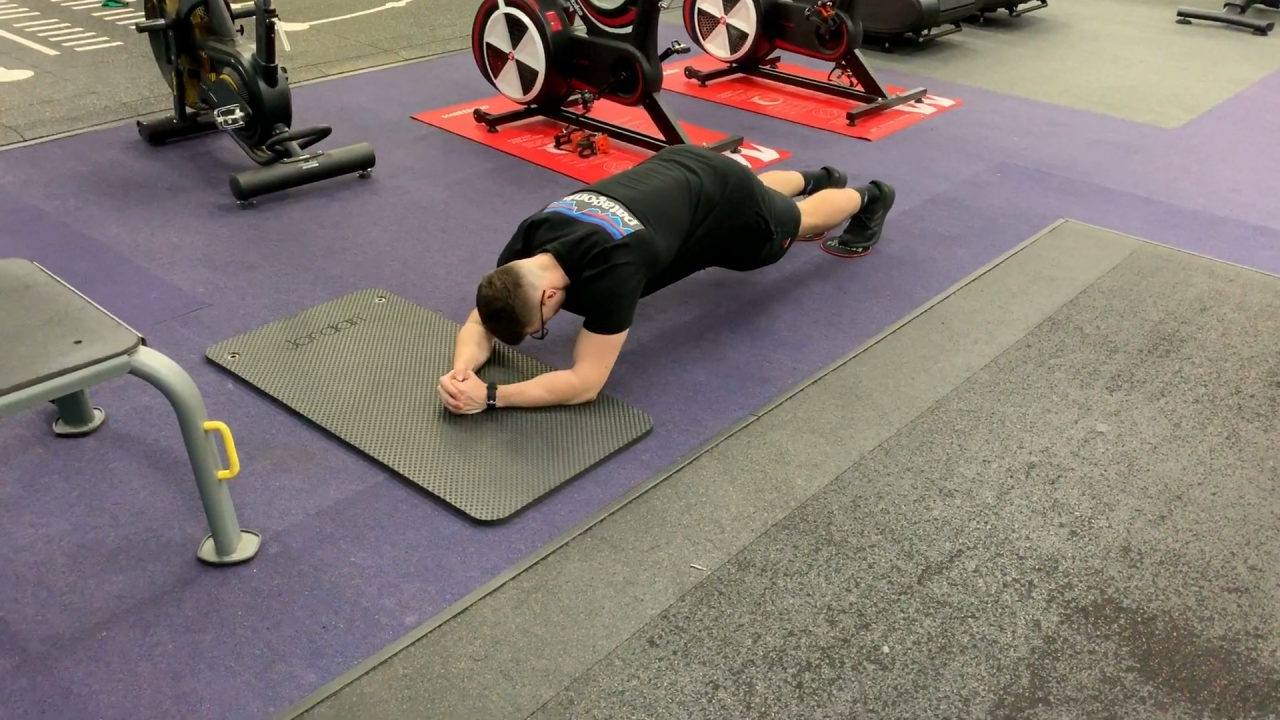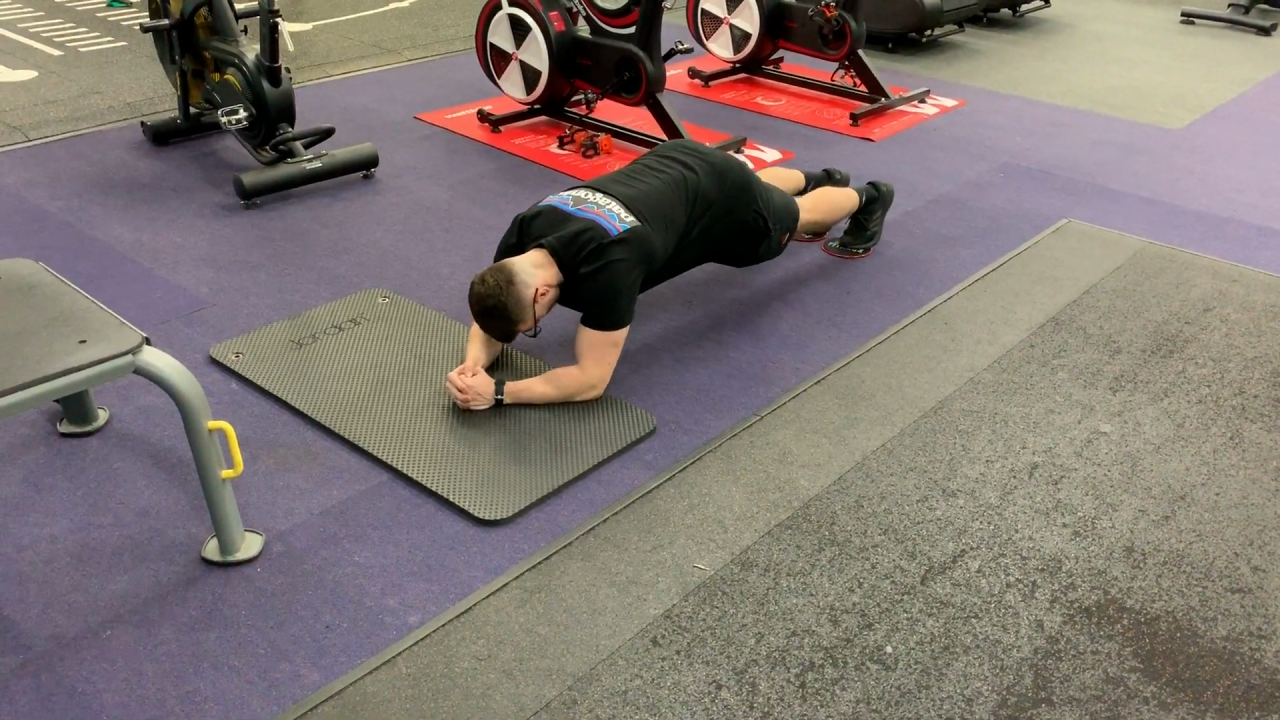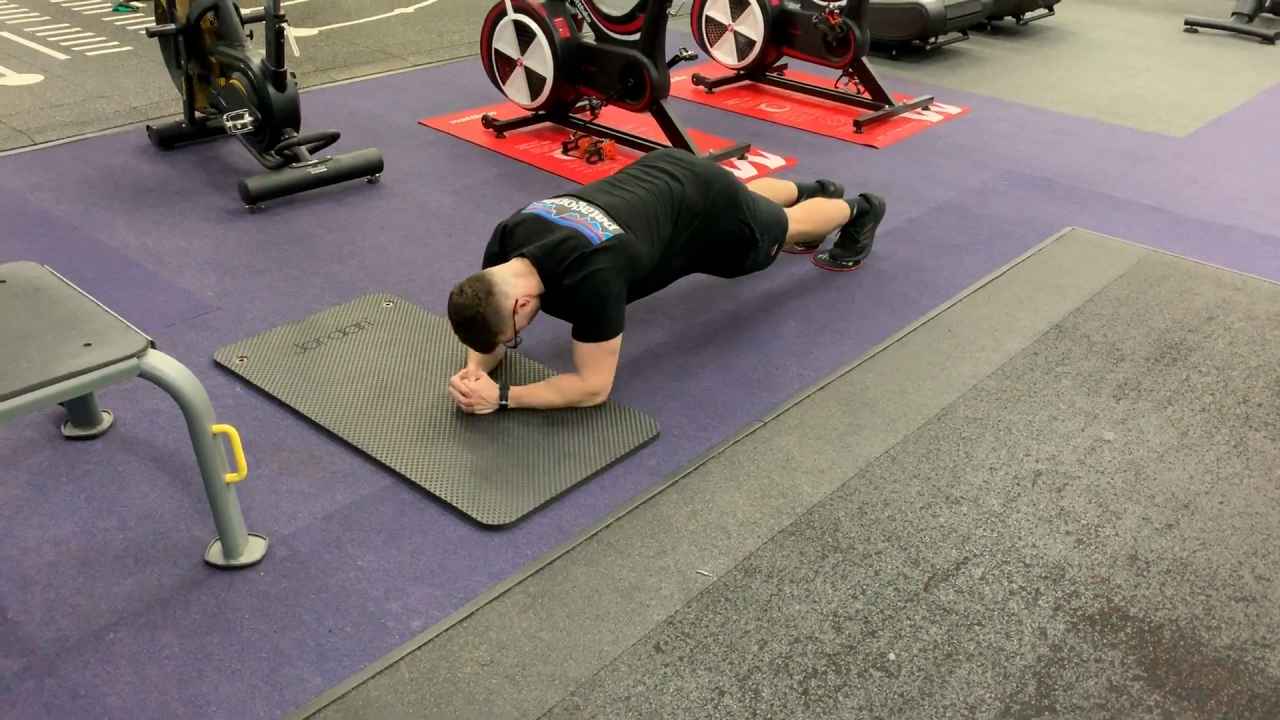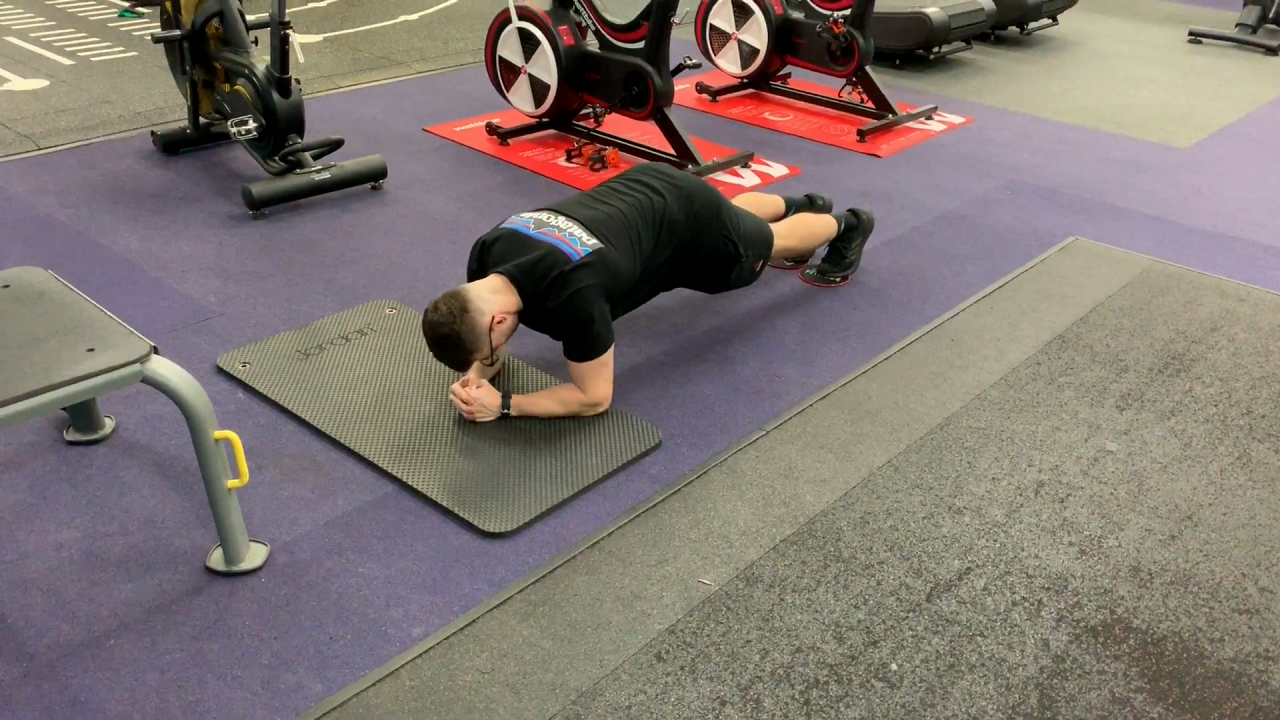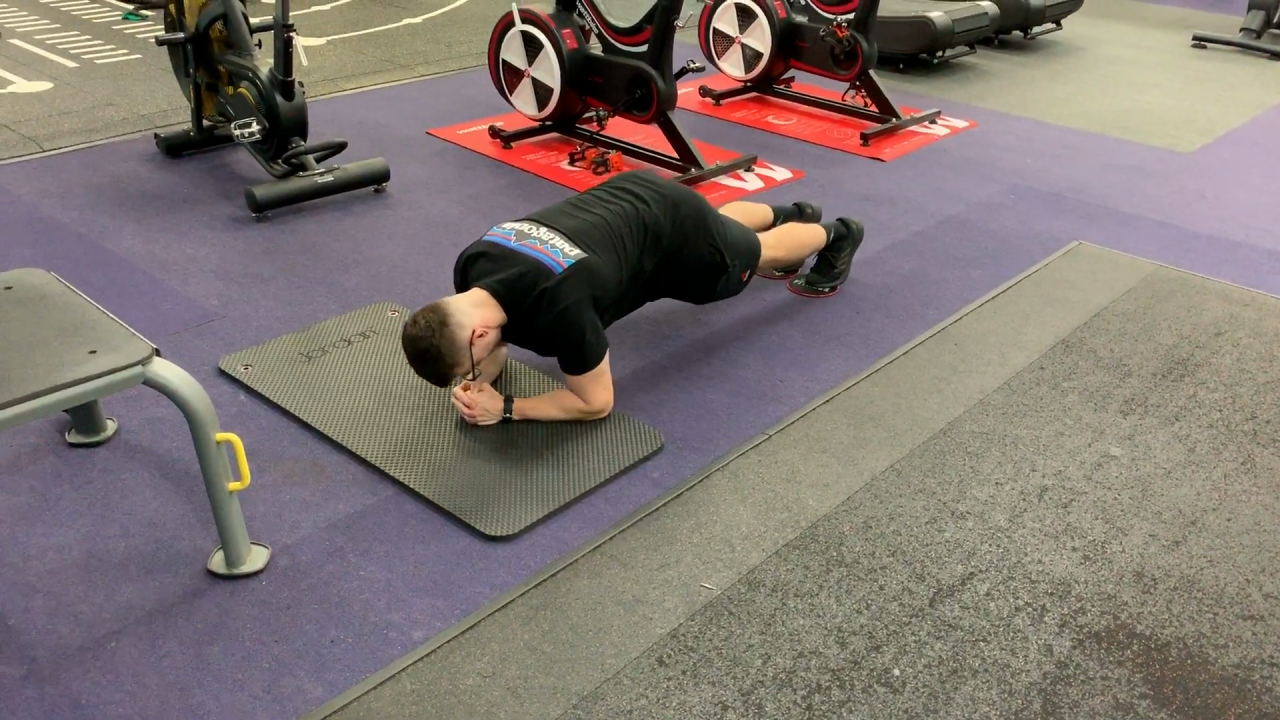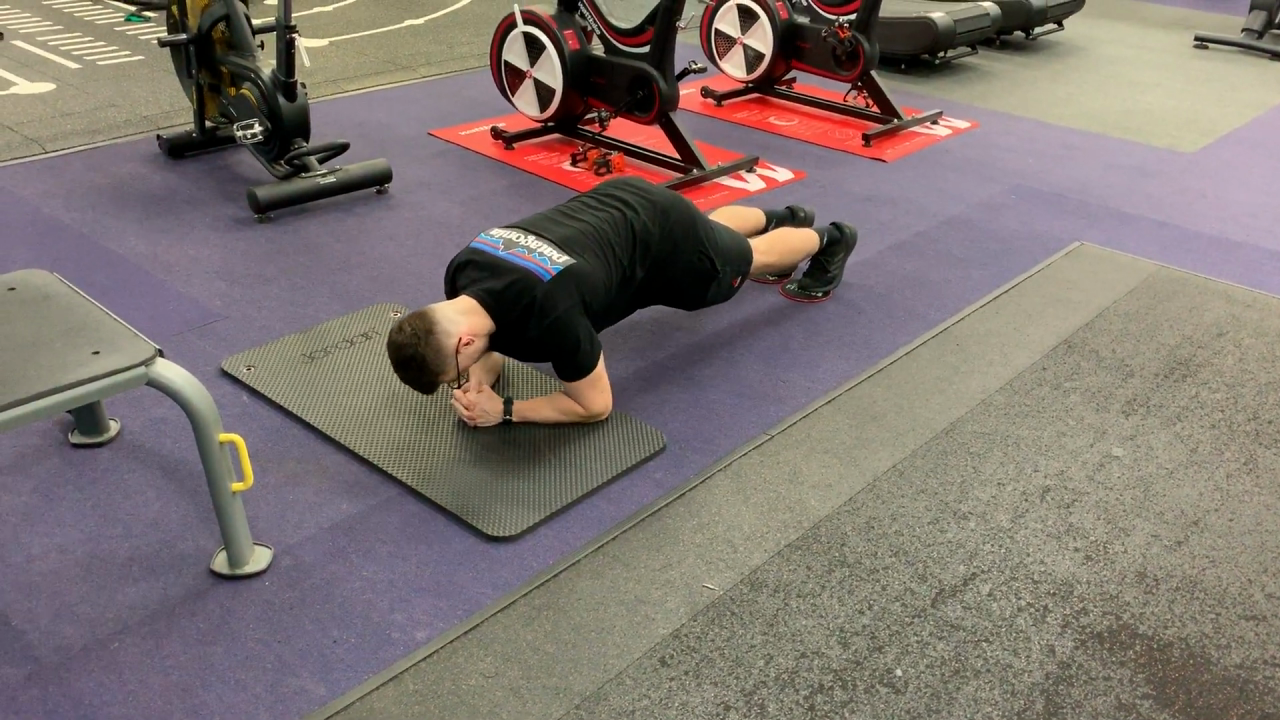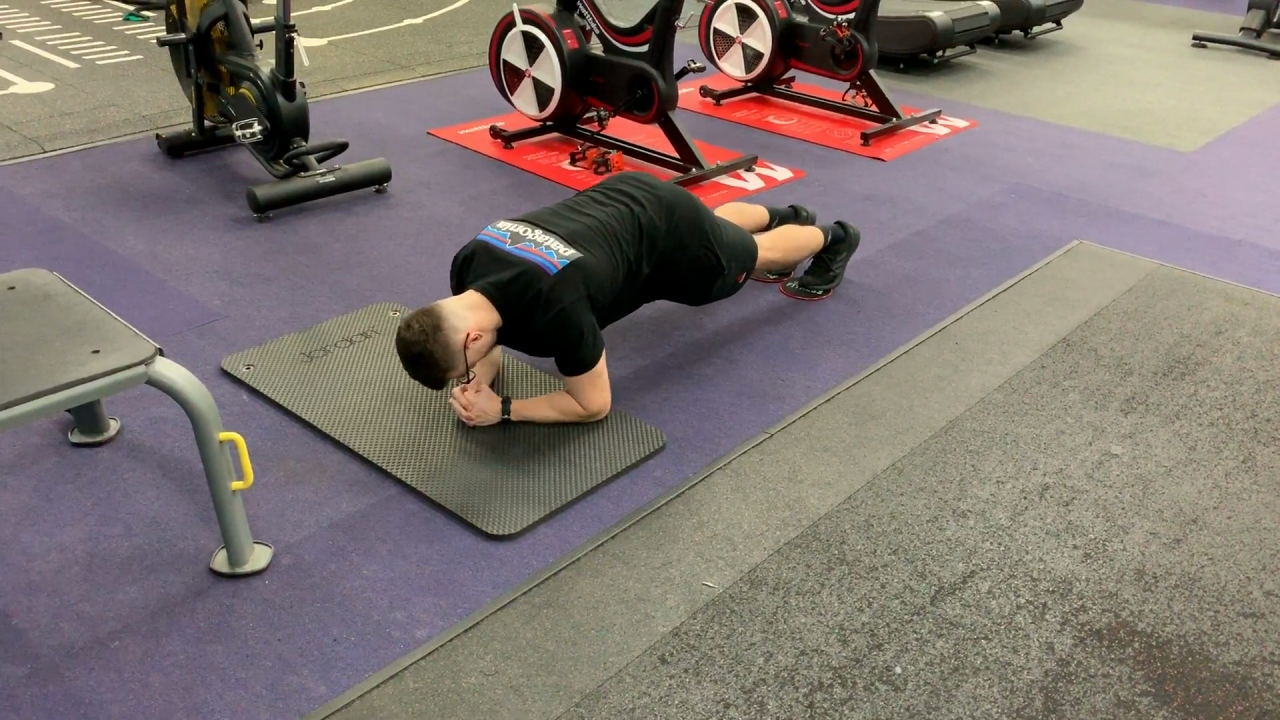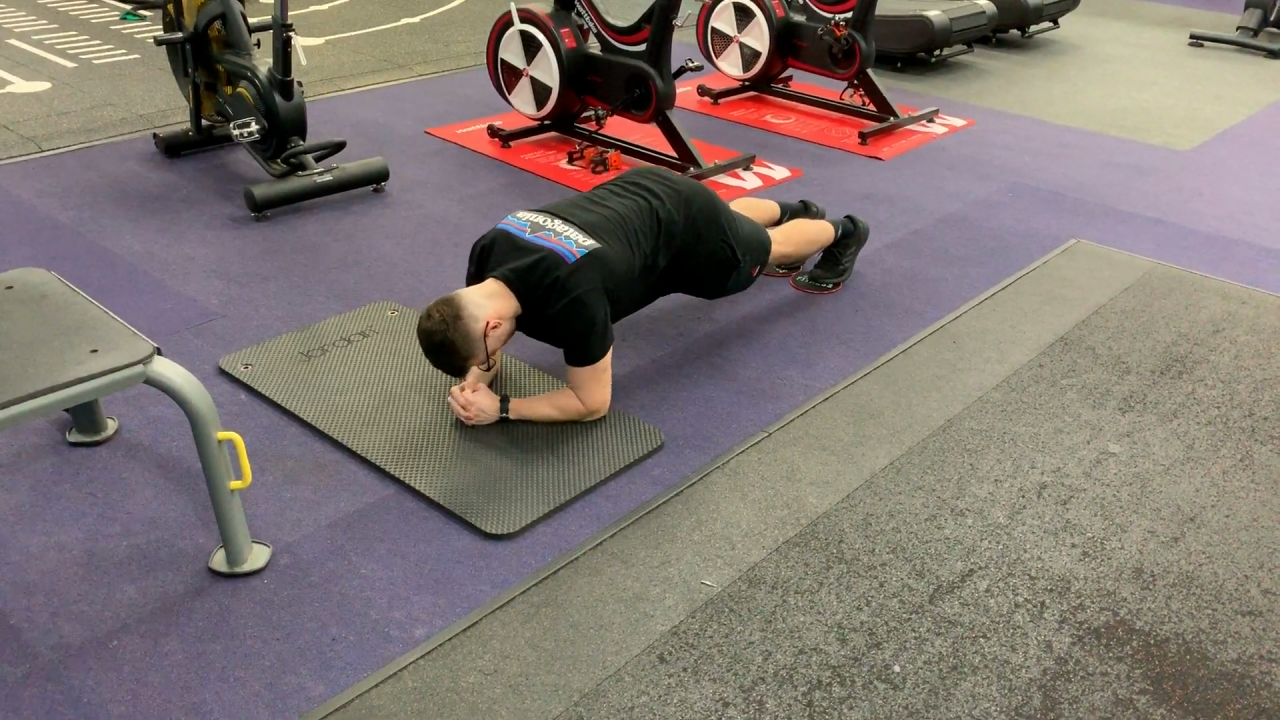
dt=0.3s
person 1, frame 1
left shoulder: (609, 272)
right shoulder: (529, 241)
left elbow: (585, 383)
right elbow: (479, 323)
left wrist: (490, 396)
right wrist: (461, 370)
left hip: (724, 196)
right hip: (678, 169)
left knee: (799, 221)
right knee: (764, 192)
left ankle: (868, 198)
right ankle: (819, 180)
person 1, frame 2
left shoulder: (605, 269)
right shoulder: (522, 237)
left elbow: (590, 380)
right elbow: (487, 324)
left wrist: (498, 392)
right wrist: (473, 364)
left hip: (720, 193)
right hip: (675, 164)
left knee: (795, 216)
right knee: (767, 189)
left ankle: (866, 198)
right ankle: (821, 179)
person 1, frame 3
left shoulder: (589, 278)
right shoulder: (506, 244)
left elbow: (593, 387)
right elbow: (490, 335)
left wrist: (501, 397)
right wrist: (477, 369)
left hip: (707, 205)
right hip: (662, 174)
left knee: (784, 228)
right knee: (751, 198)
left ankle: (859, 211)
right ankle: (814, 191)
person 1, frame 4
left shoulder: (571, 294)
right shoulder: (487, 256)
left elbow: (594, 397)
right elbow: (484, 347)
left wrist: (502, 404)
right wrist: (475, 376)
left hip: (689, 220)
right hip: (645, 189)
left knee: (771, 243)
right knee: (736, 215)
left ankle: (846, 226)
right ankle: (802, 206)
person 1, frame 5
left shoulder: (558, 306)
right shoulder: (472, 267)
left elbow: (597, 402)
right elbow: (496, 346)
left wrist: (504, 407)
right wrist: (477, 382)
left hip: (675, 230)
right hip: (630, 196)
left knee: (758, 253)
right knee: (725, 225)
left ankle: (835, 236)
right ankle: (792, 214)
person 1, frame 6
left shoulder: (549, 313)
right shoulder: (463, 274)
left elbow: (596, 406)
right elbow: (493, 349)
left wrist: (504, 409)
right wrist: (479, 383)
left hip: (666, 238)
right hip: (620, 203)
left knee: (750, 259)
right knee: (716, 230)
left ankle: (829, 240)
right ankle: (784, 217)
person 1, frame 7
left shoulder: (554, 308)
right shoulder: (469, 267)
left elbow: (594, 405)
right elbow: (490, 352)
left wrist: (502, 408)
right wrist: (476, 384)
left hip: (672, 233)
right hip: (625, 196)
left knee: (757, 256)
right knee: (720, 224)
left ankle: (833, 238)
right ankle: (786, 217)
person 1, frame 8
left shoulder: (571, 296)
right shoulder: (487, 255)
left elbow: (593, 403)
right elbow: (484, 350)
left wrist: (500, 407)
right wrist: (474, 380)
left hip: (687, 226)
right hip: (642, 192)
left knee: (770, 248)
right knee: (731, 218)
left ankle: (842, 232)
right ankle: (795, 212)
